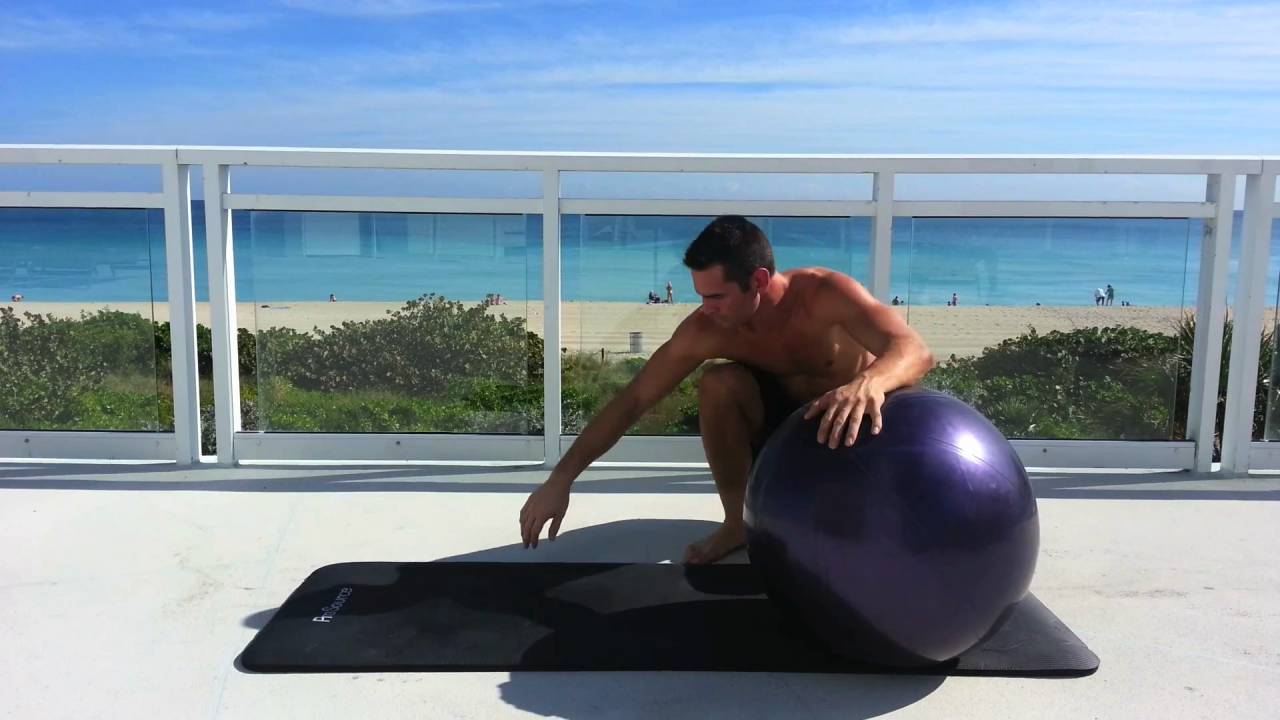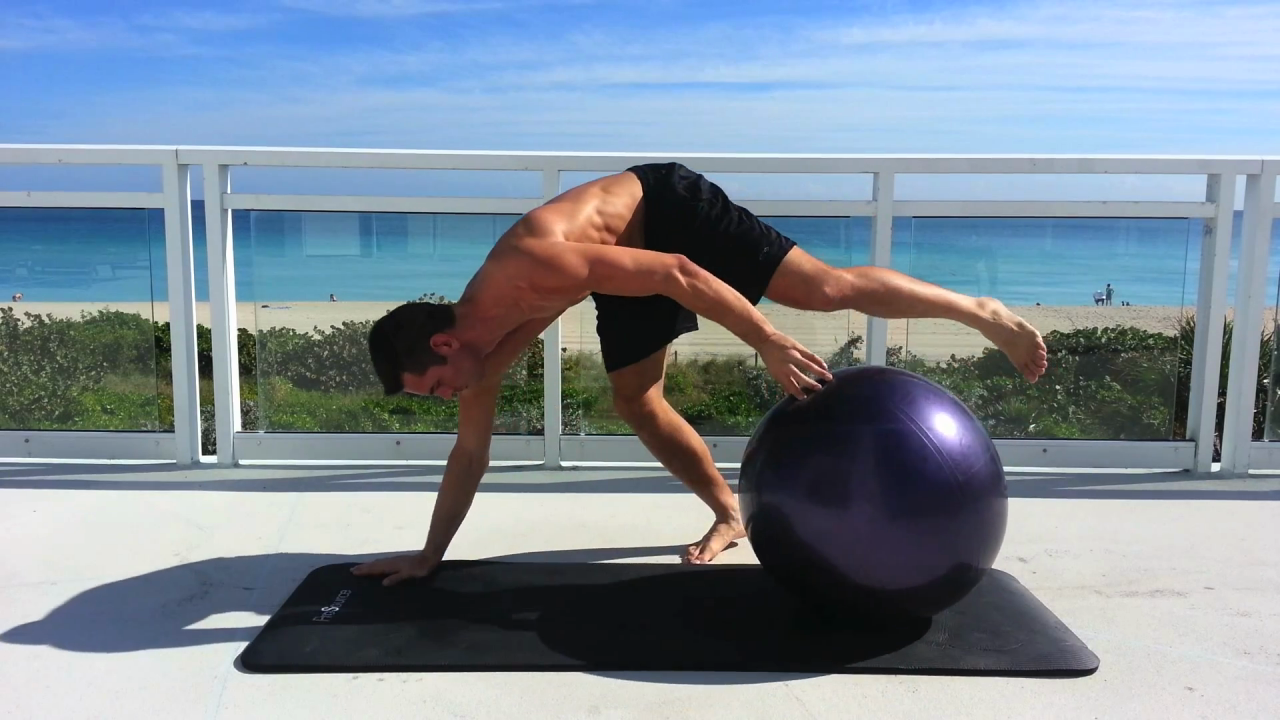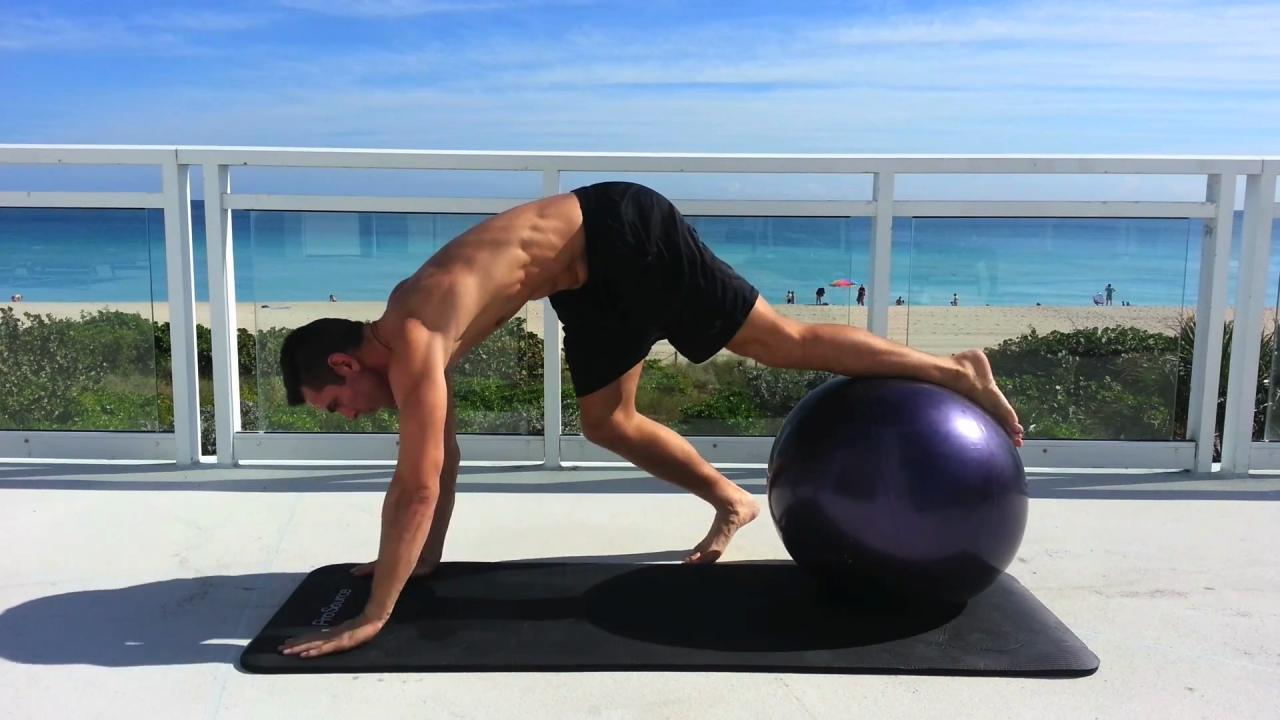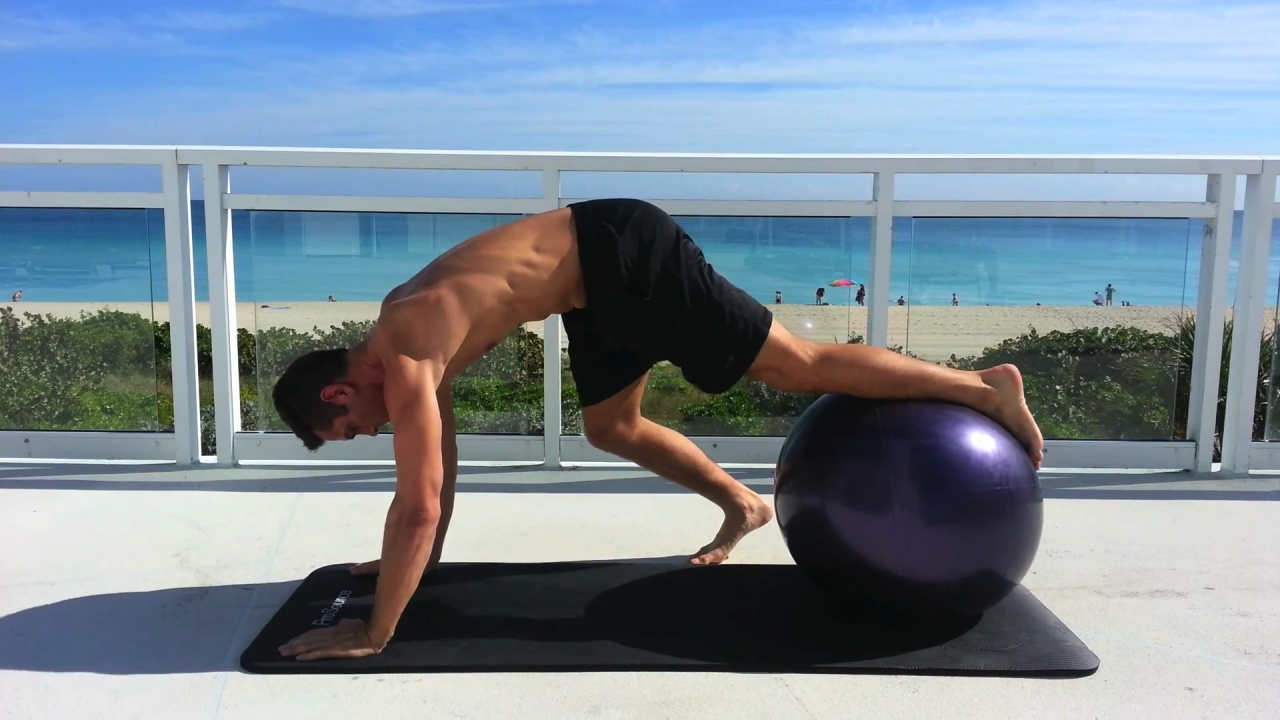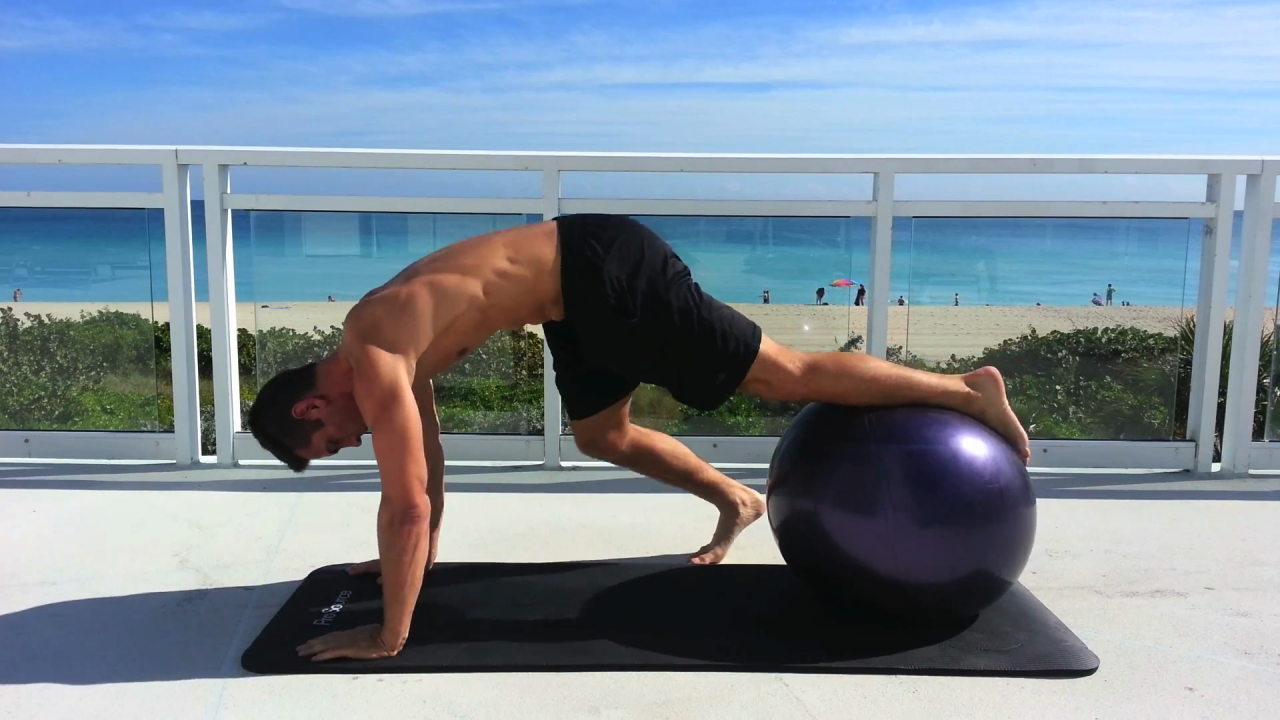
dt=1s
person 1, frame 1
left shoulder: (823, 294)
right shoulder: (705, 331)
left elbow: (912, 351)
right elbow: (632, 399)
left wrist: (867, 386)
right wrist: (561, 480)
left hip: (850, 416)
right hip: (786, 408)
right knee: (719, 385)
right ankle: (737, 523)
person 1, frame 2
left shoulder: (530, 271)
right shoulder: (481, 343)
left elbow: (681, 276)
right elbow: (469, 451)
left wrist: (770, 346)
right wrist: (430, 552)
left hip: (665, 204)
right hip: (631, 251)
left knee: (817, 286)
right knee: (635, 404)
left ankle: (984, 312)
right ankle: (729, 513)
person 1, frame 3
left shoulder: (412, 340)
right shoulder: (402, 324)
left elbow: (417, 485)
right elbow: (441, 449)
left wrist: (371, 618)
right wrist: (424, 557)
left hip: (622, 230)
right hip: (593, 268)
left knee: (784, 343)
right knee: (609, 424)
left ankle: (958, 372)
right ankle: (730, 502)
person 1, frame 4
left shoulder: (404, 359)
right shoulder: (400, 329)
left elbow: (416, 502)
right elbow: (441, 454)
left wrist: (376, 630)
right wrist: (425, 558)
left hip: (624, 256)
right hip: (601, 275)
left knee: (798, 366)
right knee: (613, 429)
left ankle: (986, 389)
right ankle: (741, 504)
person 1, frame 5
left shoulder: (370, 360)
right shoulder: (383, 334)
left elbow: (406, 502)
right elbow: (425, 453)
left wrist: (391, 634)
right wrist: (417, 559)
left hip: (608, 270)
right hip: (587, 282)
left knee: (788, 376)
right knee: (602, 439)
left ankle: (968, 392)
right ankle: (735, 498)
